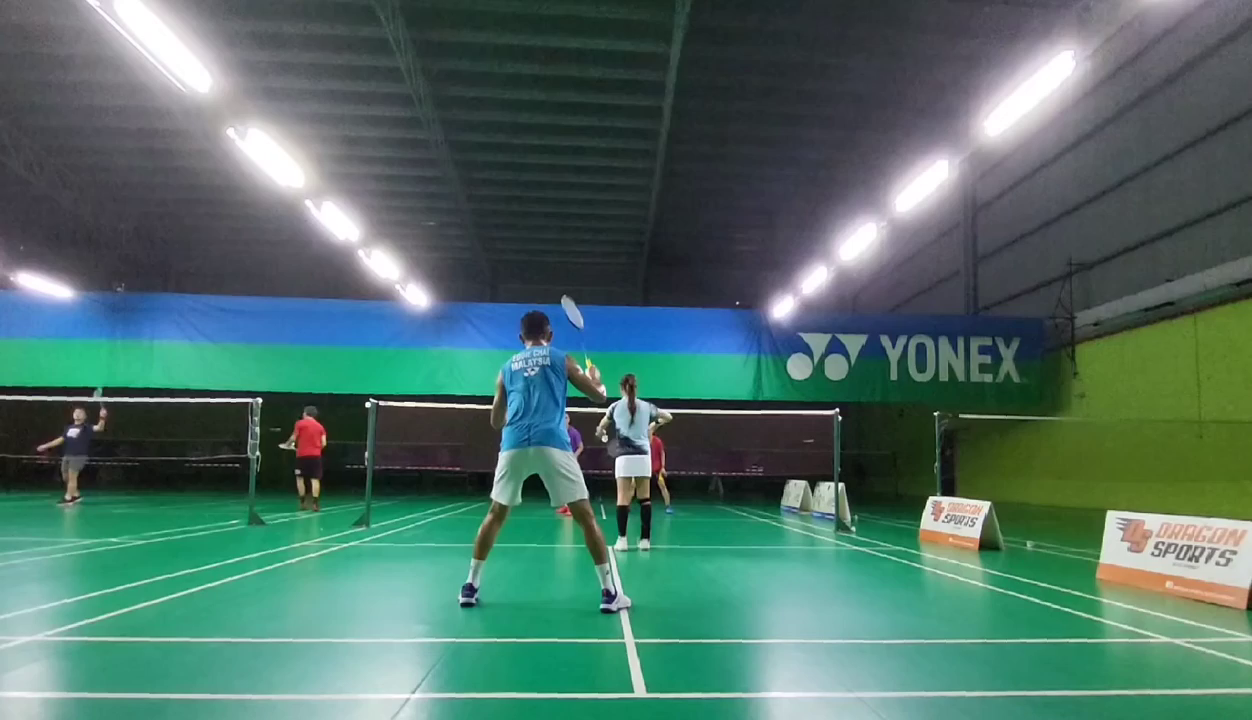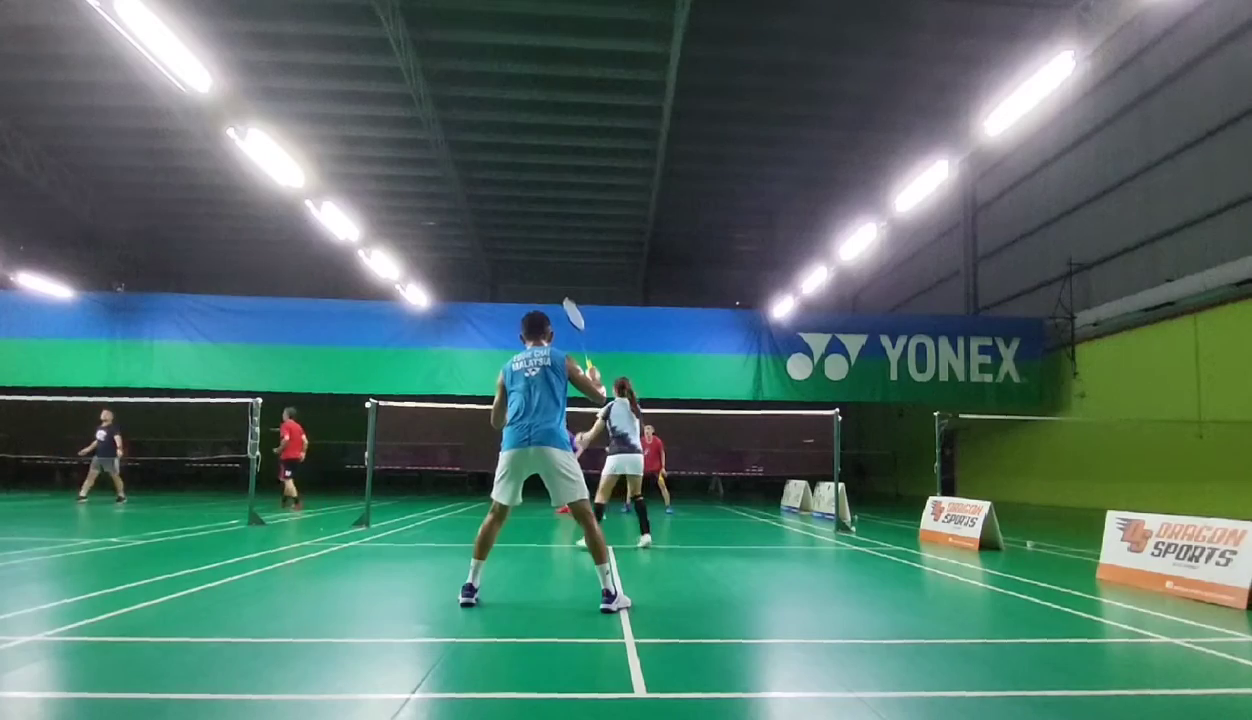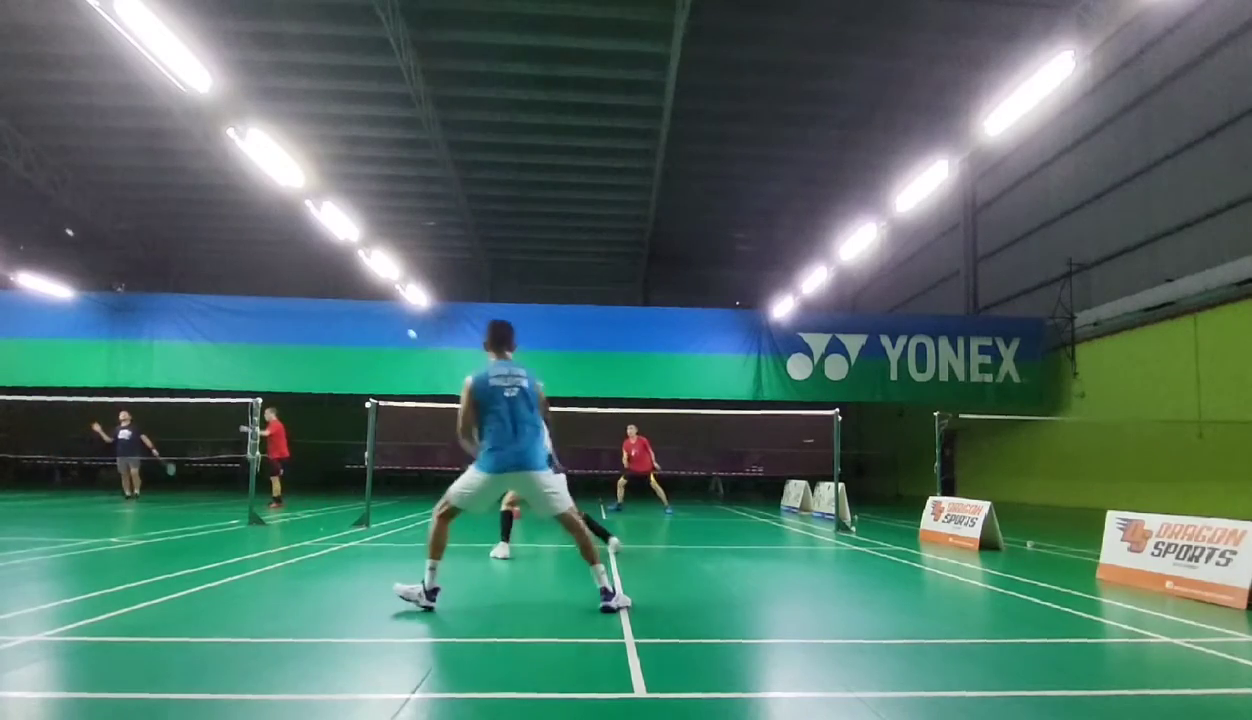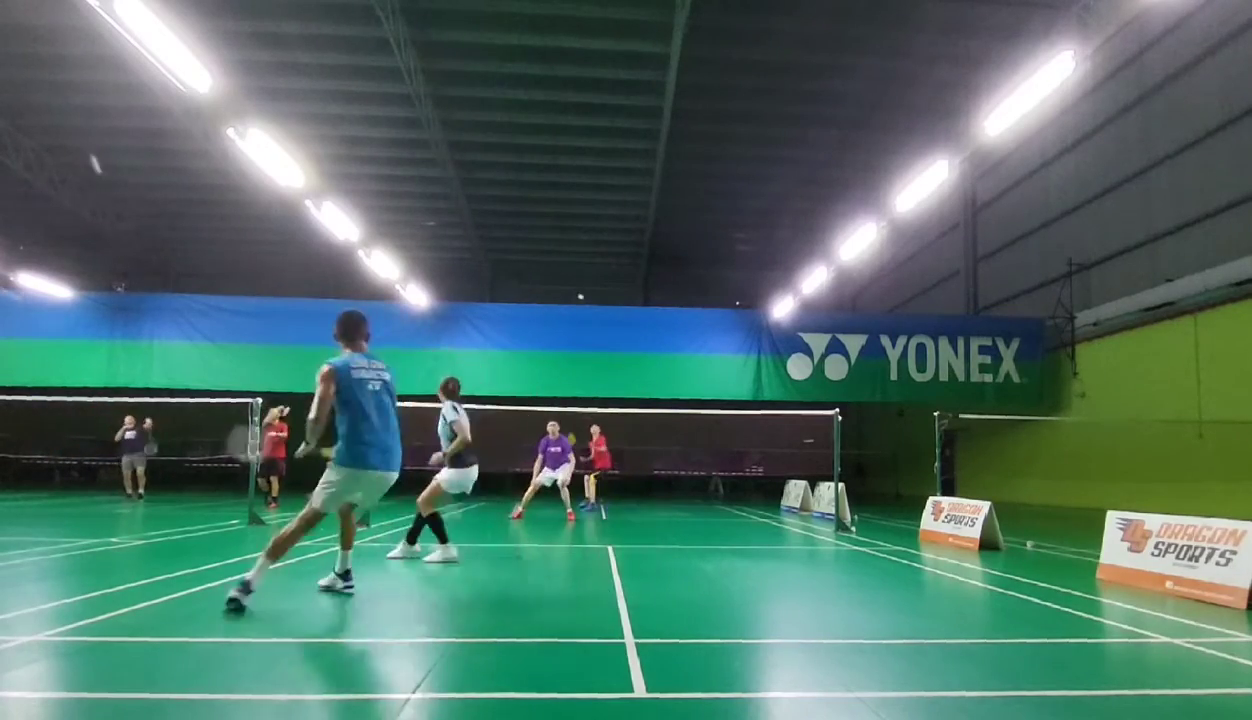
dt=0.7s
person 1, frame 1
left shoulder: (507, 368)
right shoulder: (561, 359)
left elbow: (496, 421)
right elbow: (599, 395)
right wrist: (595, 376)
left hip: (513, 446)
right hip: (552, 445)
left knee: (496, 514)
right knee: (585, 516)
left ankle: (470, 586)
right ankle: (609, 592)
person 1, frame 2
left shoulder: (508, 368)
right shoulder: (562, 360)
left elbow: (496, 421)
right elbow: (599, 397)
right wrist: (595, 378)
left hip: (514, 446)
right hip: (552, 444)
left knee: (496, 515)
right knee: (585, 516)
left ankle: (470, 586)
right ankle: (609, 592)
person 1, frame 3
left shoulder: (476, 380)
right shoulder: (533, 381)
left elbow: (465, 433)
left wrist: (477, 451)
left hip: (494, 467)
right hip: (534, 466)
left knee: (443, 516)
right knee: (575, 525)
left ankle: (429, 589)
right ankle: (607, 591)
person 1, frame 4
left shoulder: (332, 369)
right shoulder: (386, 371)
left elbow: (317, 418)
left wrist: (309, 443)
left hip: (353, 462)
right hip: (388, 464)
left knee: (304, 523)
right knee: (347, 510)
left ankle: (248, 585)
right ankle: (343, 574)
